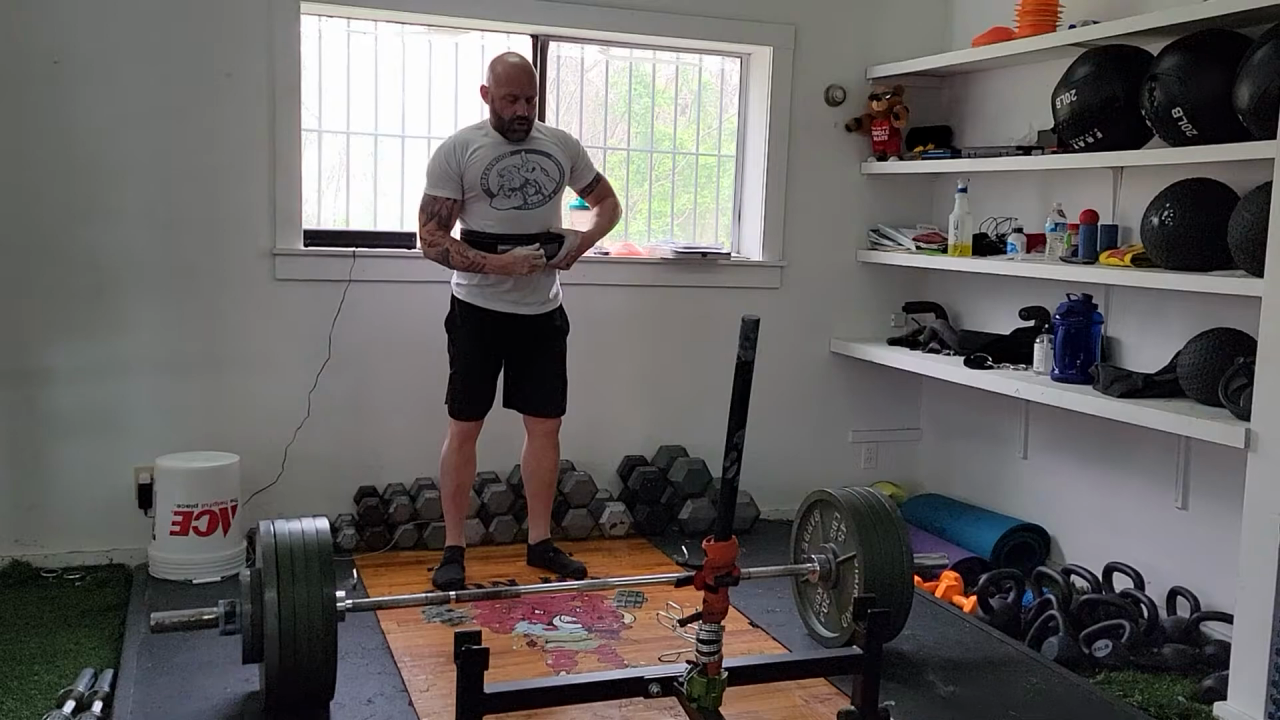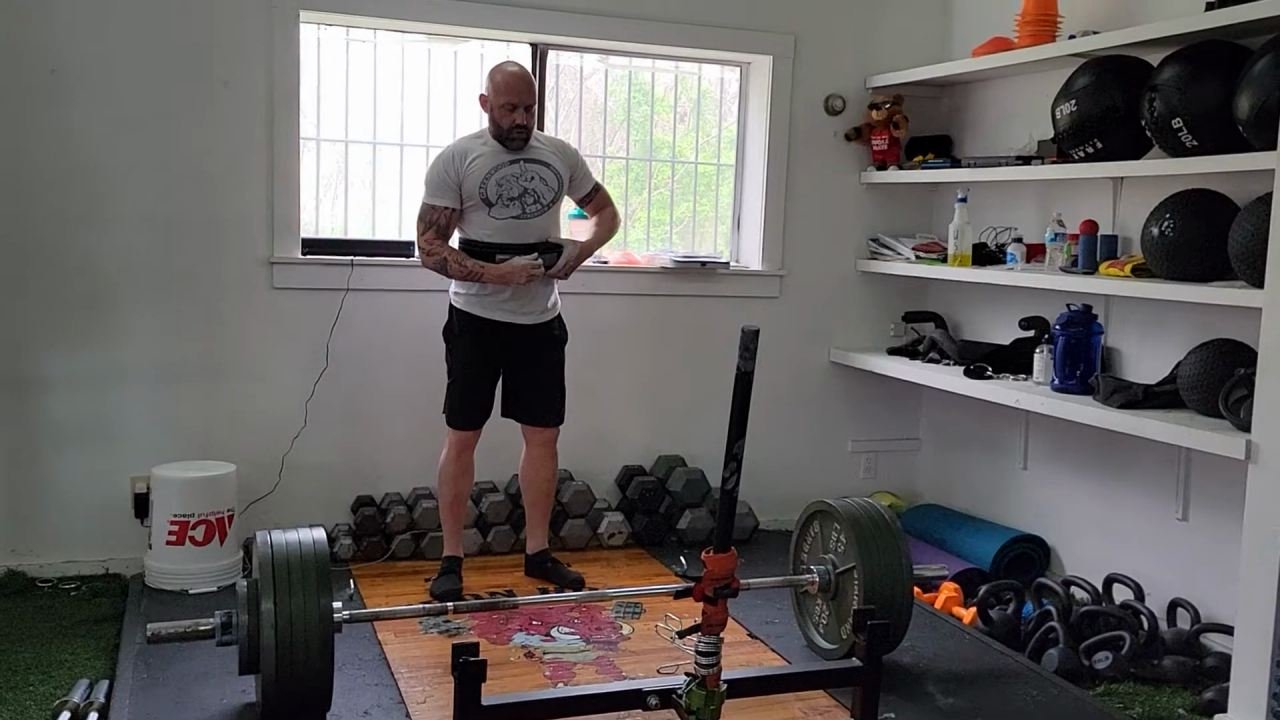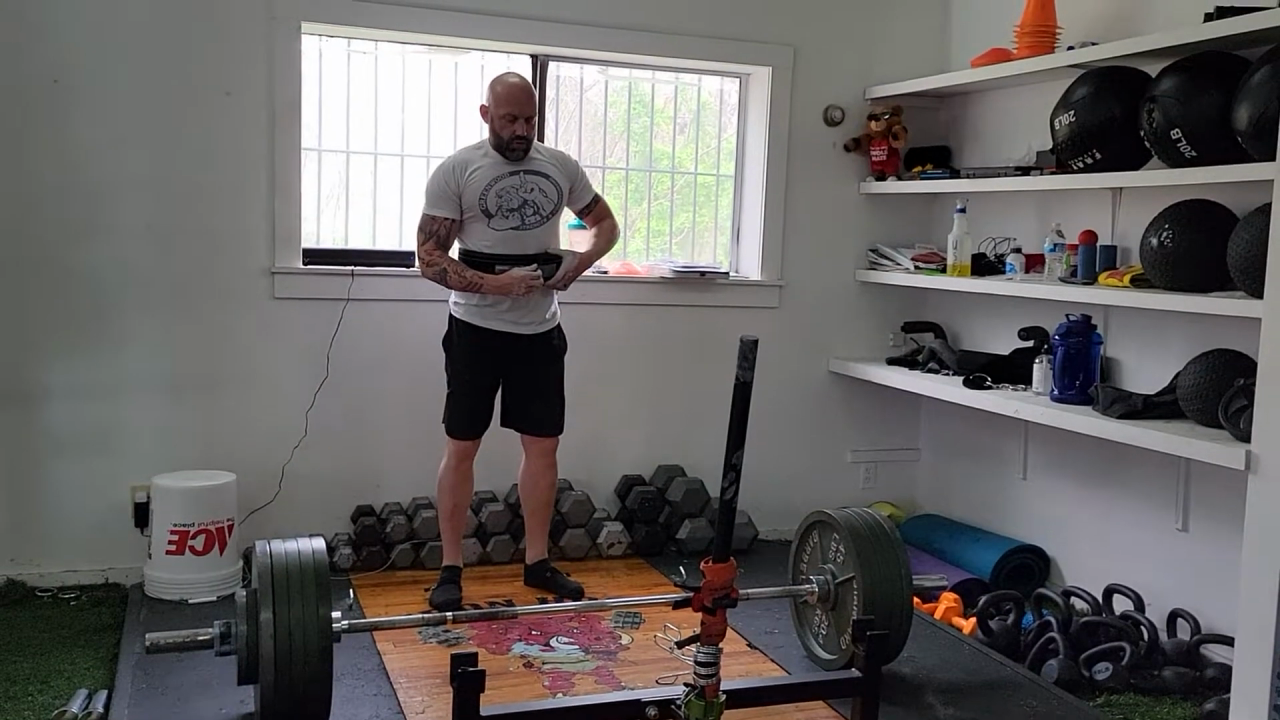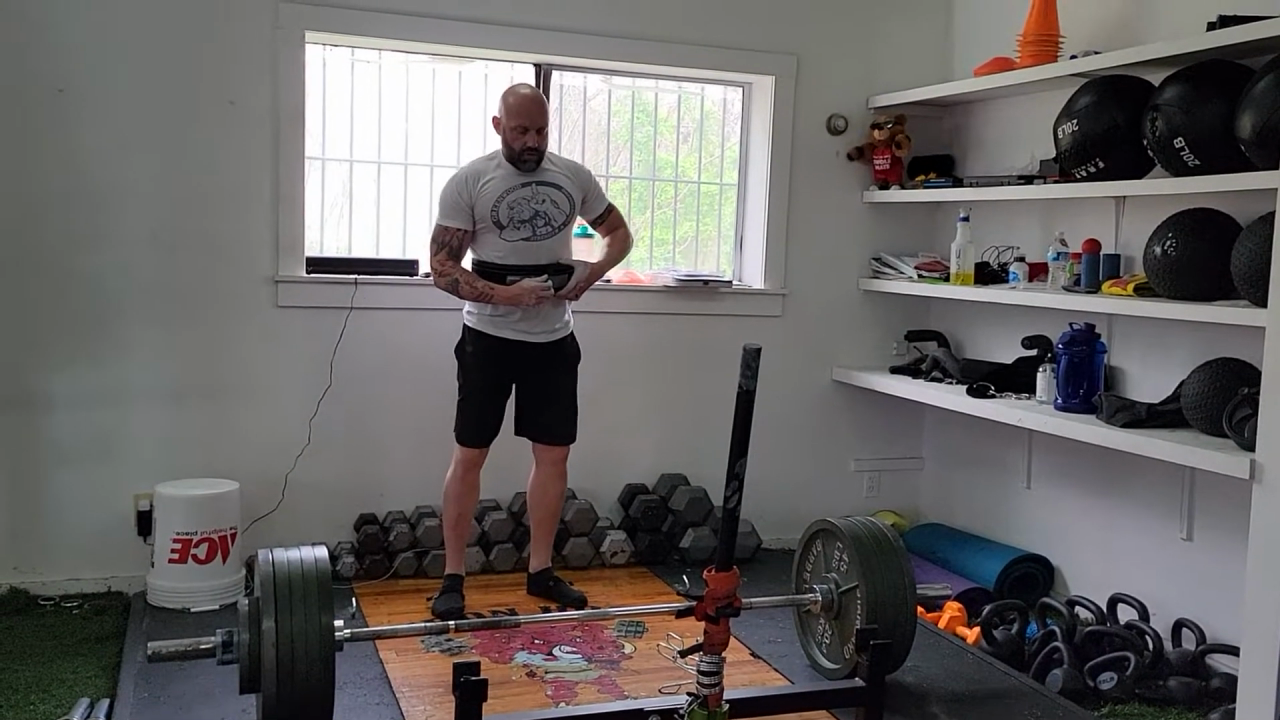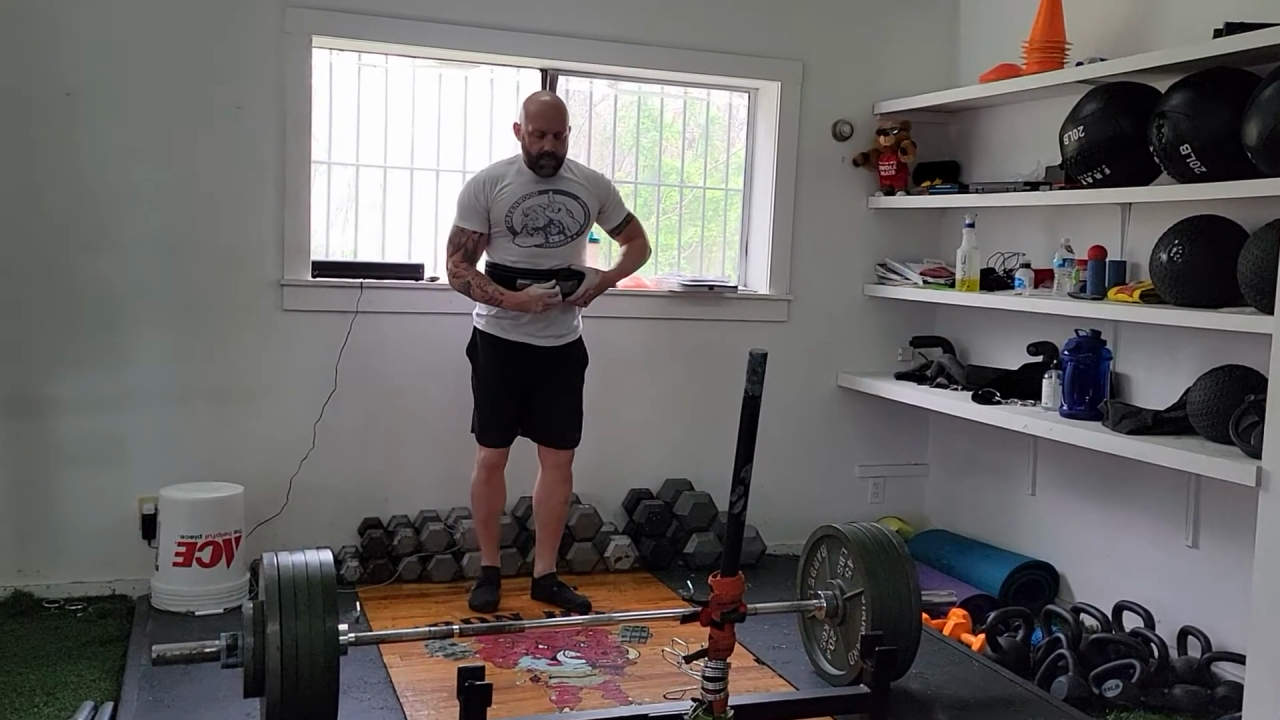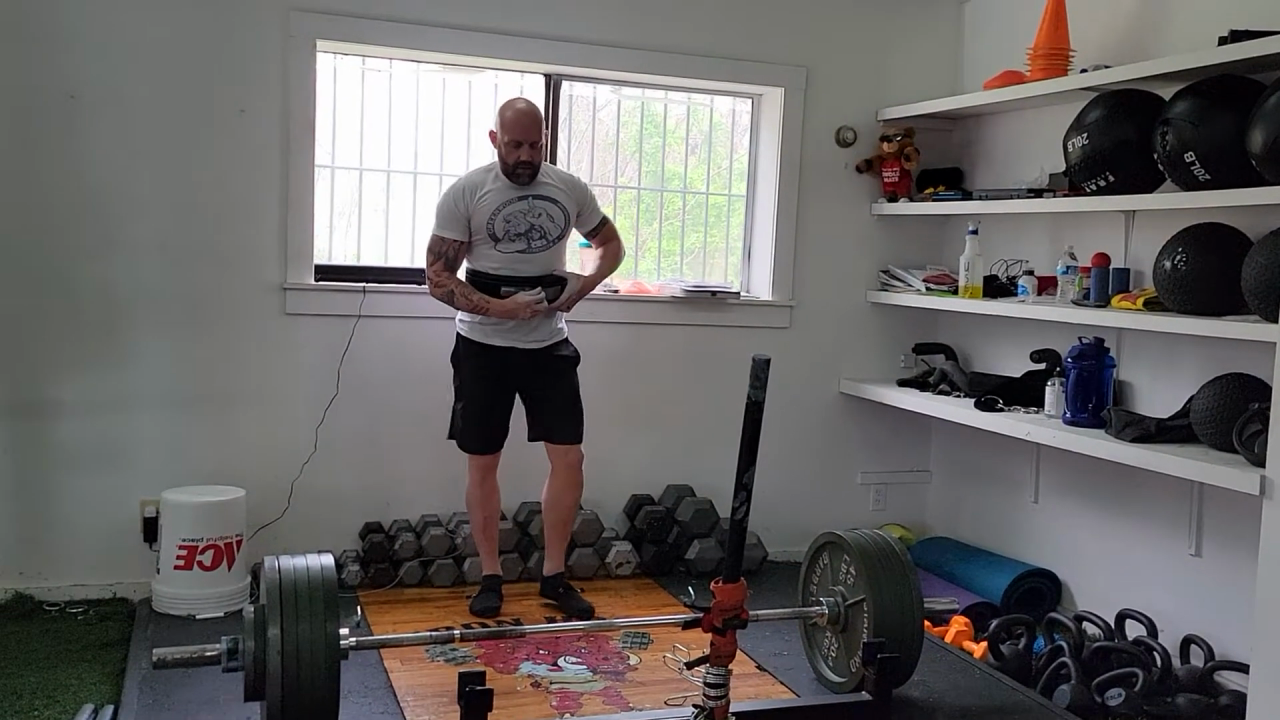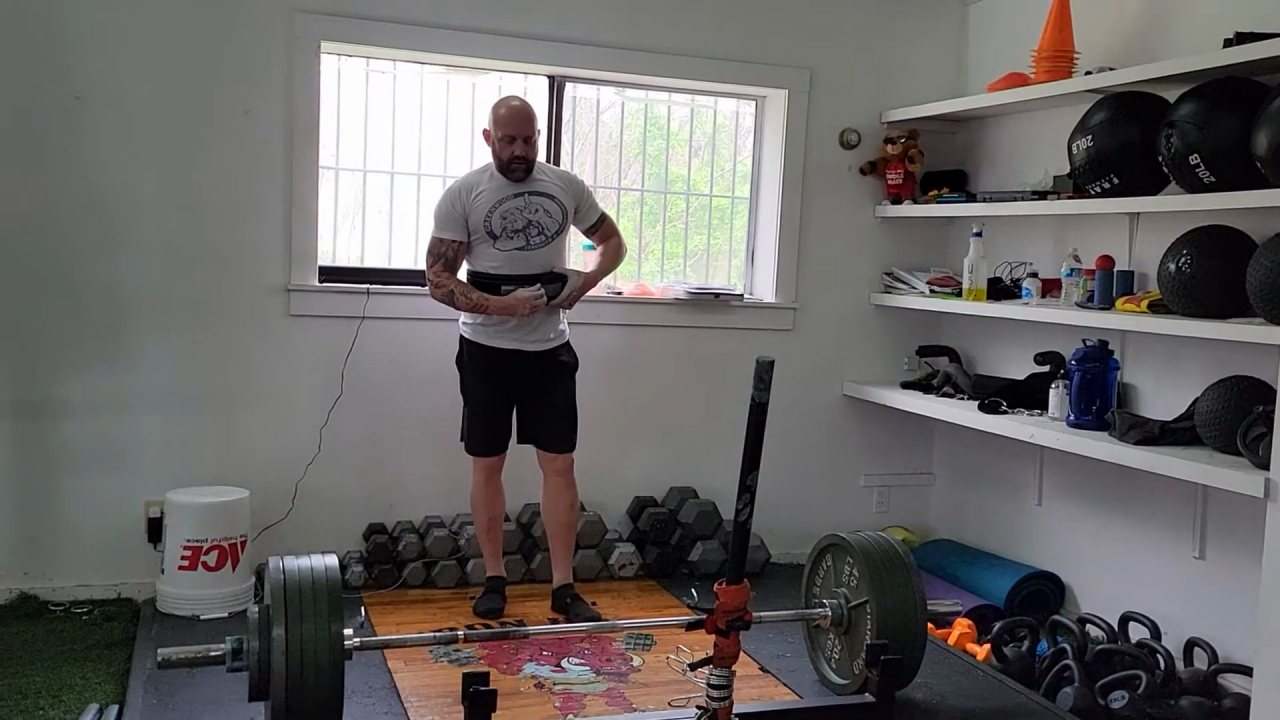
dt=0.4s
person 1, frame 1
left shoulder: (562, 145)
right shoulder: (457, 151)
left elbow: (609, 202)
right elbow: (432, 239)
left wrist: (583, 241)
right wrist: (498, 265)
left hip: (543, 311)
right hip: (479, 310)
left knee: (545, 426)
right knee: (464, 427)
left ankle: (540, 542)
right ankle: (453, 548)
person 1, frame 2
left shoulder: (561, 155)
right shoulder: (455, 160)
left elbow: (607, 211)
right elbow: (429, 247)
left wrist: (582, 249)
right wrist: (495, 274)
left hip: (541, 320)
right hip: (477, 318)
left knee: (542, 436)
right knee: (462, 437)
left ankle: (538, 552)
right ankle: (451, 558)
person 1, frame 3
left shoulder: (561, 167)
right shoulder: (456, 171)
left elbow: (606, 222)
right elbow: (429, 258)
left wrist: (581, 261)
right wrist: (495, 284)
left hip: (540, 330)
right hip: (477, 329)
left knee: (542, 445)
right knee: (461, 447)
left ankle: (538, 561)
right ankle: (450, 568)
person 1, frame 4
left shoulder: (574, 176)
right shoulder: (469, 182)
left elbow: (620, 231)
right elbow: (442, 267)
left wrist: (593, 271)
right wrist: (505, 295)
left hip: (553, 339)
right hip: (489, 337)
left knee: (552, 454)
right knee: (469, 454)
left ankle: (541, 570)
right ankle: (452, 576)
person 1, frame 5
left shoulder: (593, 186)
right shoulder: (486, 184)
left elbow: (638, 243)
right elbow: (457, 267)
left wrist: (602, 281)
right wrist: (513, 300)
left hip: (561, 344)
right hip: (498, 339)
left knee: (558, 459)
right knee: (491, 457)
left ankle: (545, 574)
right ankle: (489, 570)
person 1, frame 6
left shoulder: (570, 189)
right shoulder: (465, 193)
left elbow: (612, 243)
right elbow: (438, 277)
left wrist: (586, 284)
right wrist: (499, 308)
left hip: (548, 344)
right hip: (484, 346)
left knee: (568, 457)
right knee: (483, 462)
left ankle: (554, 575)
right ankle: (490, 577)
person 1, frame 7
left shoulder: (567, 185)
right shoulder: (462, 194)
left elbow: (613, 240)
right elbow: (438, 280)
left wrist: (586, 280)
right wrist: (500, 305)
left hip: (550, 348)
right hip: (487, 348)
left knee: (559, 466)
right knee: (487, 465)
left ankle: (564, 587)
right ankle: (494, 579)
